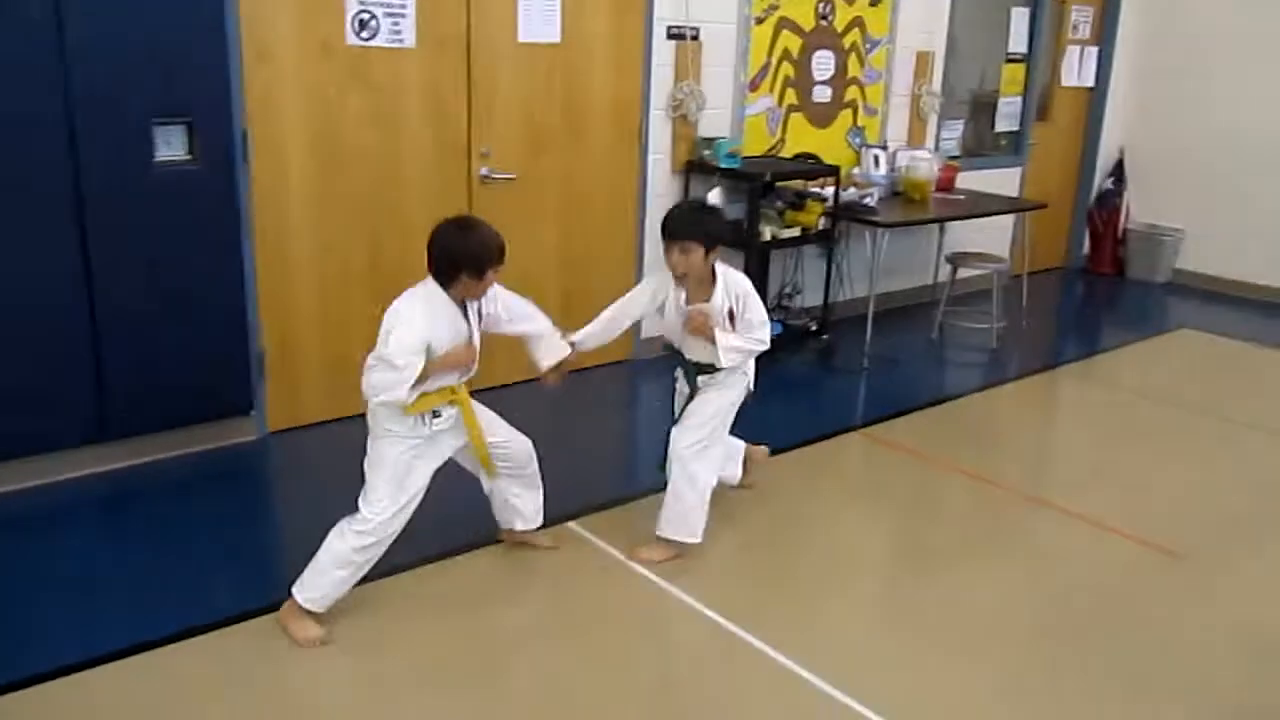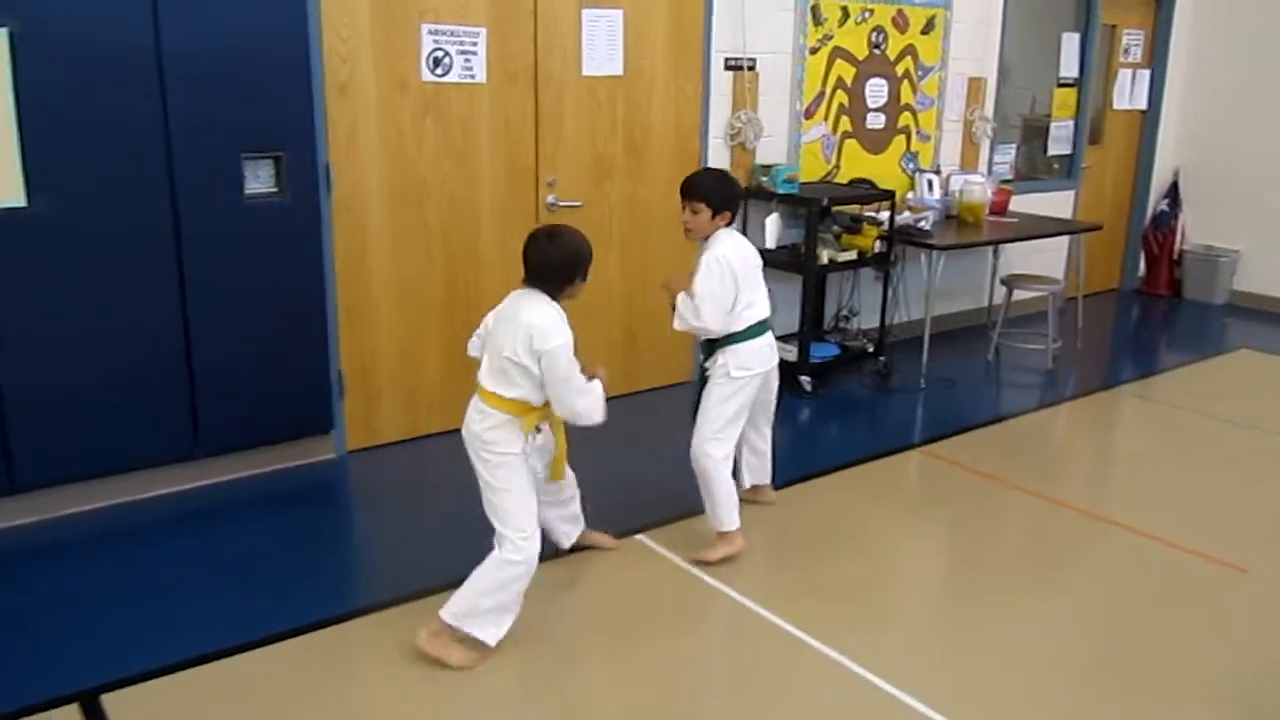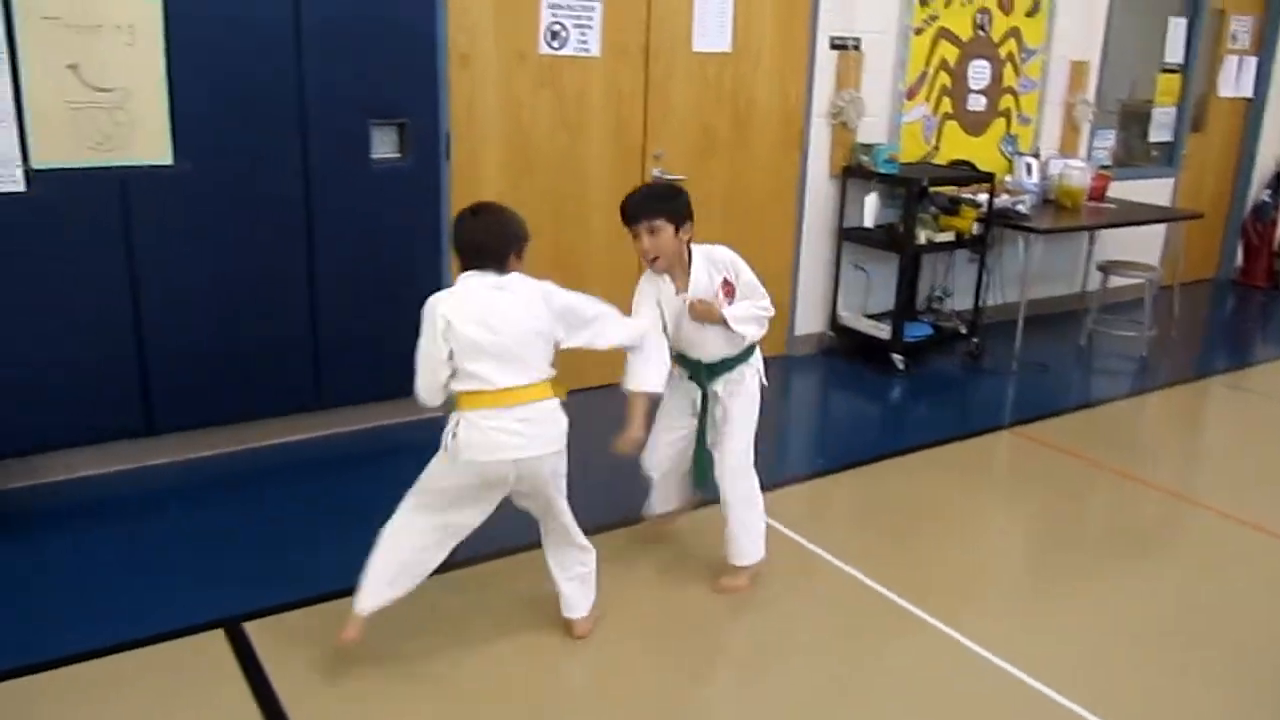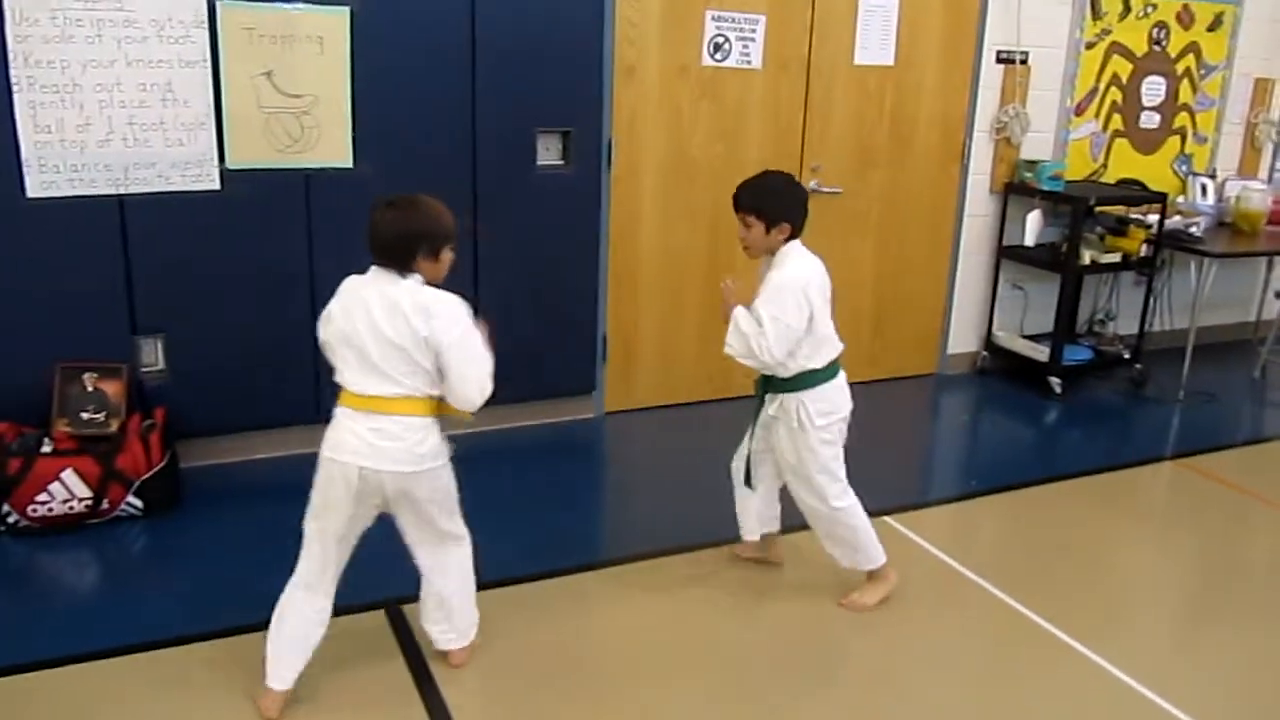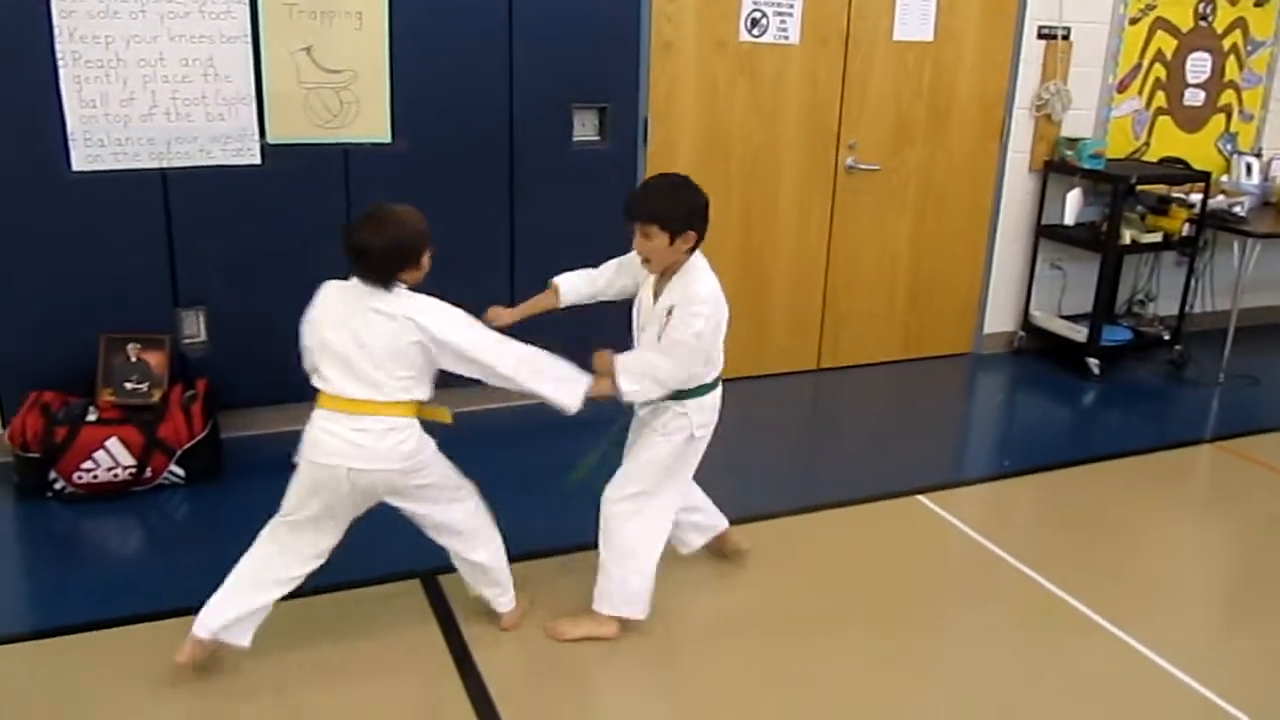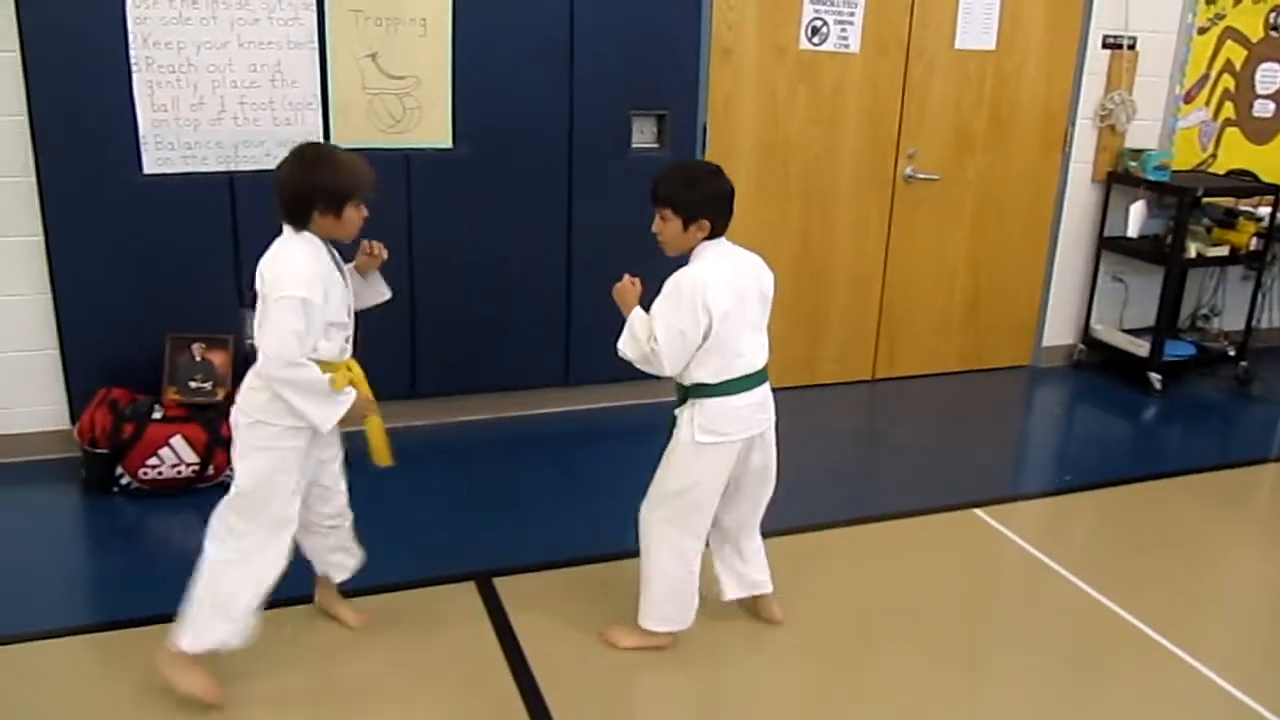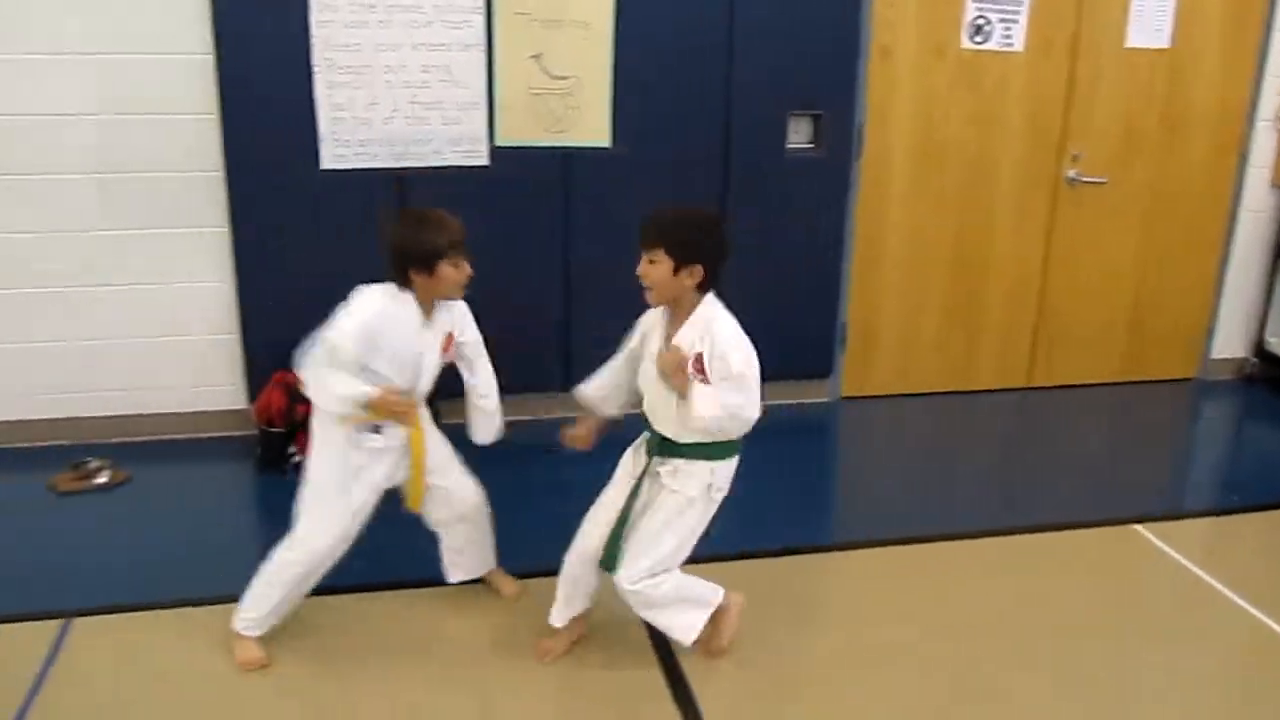
dt=0.7s
person 1, frame 1
left shoulder: (479, 299)
right shoulder: (411, 315)
left elbow: (522, 315)
right elbow: (376, 383)
left wrist: (554, 351)
right wrist: (433, 366)
left hip: (452, 408)
right hip: (403, 423)
left knee: (517, 452)
right knee: (377, 518)
left ankle: (521, 528)
right ankle: (301, 604)
person 1, frame 2
left shoulder: (515, 302)
right shoulder: (552, 331)
left elbow: (477, 347)
right elbow: (578, 409)
right wrist: (594, 385)
left hip: (511, 423)
right hip: (502, 435)
left knee: (556, 480)
right knee: (520, 549)
left ankle: (573, 533)
right ankle: (444, 630)
person 1, frame 3
left shoulder: (443, 306)
right shoulder: (540, 294)
left elbow: (429, 391)
right elbow: (602, 320)
right wrist: (642, 330)
left hip: (478, 439)
right hip: (542, 431)
left knee: (421, 517)
right knee: (556, 521)
left ankle: (364, 611)
right ankle: (578, 610)
person 1, frame 4
left shoulder: (348, 294)
right shoulder: (444, 309)
right elbow: (471, 394)
right wrist: (476, 343)
left hip: (349, 442)
right hip: (413, 448)
left knee: (318, 563)
right knee: (446, 544)
right ankle: (455, 640)
person 1, frame 5
left shoulder: (327, 300)
right shoulder: (428, 317)
right elbow: (503, 357)
right wrist: (578, 384)
left hip: (328, 444)
right hip: (394, 450)
left knee: (290, 537)
right knee: (464, 515)
left ankle: (211, 634)
right ankle: (505, 604)
person 1, frame 6
left shoulder: (315, 251)
right shoulder: (297, 267)
left elbow: (330, 305)
right elbow: (282, 362)
left wrist: (361, 272)
right wrist: (341, 403)
left hip: (306, 411)
right hip: (280, 414)
left knee: (329, 507)
right knee: (254, 530)
left ankle: (328, 589)
right ankle: (186, 649)
person 1, frame 7
left shoulder: (453, 310)
right shoulder: (371, 307)
left elbow: (476, 363)
right elbow: (314, 363)
left wrist: (487, 424)
right wrist: (366, 400)
left hip: (407, 427)
right hip: (351, 436)
left knee: (464, 500)
right knee: (318, 539)
left ankle: (481, 568)
right ankle: (247, 627)
person 2, frame 1
left shoulder: (737, 288)
right shoulder: (663, 282)
left elbow: (759, 337)
right elbow: (623, 312)
left wrist: (713, 333)
right wrist: (577, 342)
left hip: (728, 376)
right hip: (692, 373)
left knee: (689, 447)
right knee: (704, 444)
left ankle: (675, 537)
right ankle: (746, 455)
person 2, frame 2
left shoulder: (714, 258)
right shoulder: (741, 245)
left elbow: (708, 320)
left wrist: (680, 297)
right wrist: (691, 298)
left hip: (738, 356)
right hip: (761, 345)
left knee: (708, 446)
right knee: (754, 423)
left ankle: (729, 533)
right ankle: (759, 484)
person 2, frame 3
left shoulder: (724, 261)
right shoulder: (649, 288)
left elbow: (762, 308)
right elbow: (647, 351)
left wrist: (722, 314)
right wrist: (636, 420)
left hip: (736, 378)
right hip: (689, 378)
left knee: (733, 471)
right knee: (661, 456)
left ankle: (745, 560)
right ankle: (676, 499)
person 2, frame 4
left shoulder: (788, 280)
right shoulder: (794, 262)
left elbow: (767, 352)
left wrist: (737, 311)
right wrist: (747, 313)
left hip: (809, 402)
right hip: (790, 394)
left knee: (825, 494)
right knee: (752, 463)
left ankle: (879, 572)
right ankle: (762, 542)
person 2, frame 5
left shoulder: (701, 296)
right shoulder: (645, 268)
left elbow: (675, 368)
right elbow: (589, 281)
left wrist: (616, 368)
right wrist: (517, 310)
left hip: (684, 410)
right hip: (659, 403)
left knee: (629, 501)
right knee: (665, 484)
left ankle: (609, 614)
right ankle: (718, 536)
person 2, frame 6
left shoulder: (689, 282)
right shoulder: (754, 266)
left elbow: (659, 358)
left wrist: (632, 310)
left hip: (712, 415)
right hip: (756, 400)
left knee: (669, 519)
right knee: (738, 512)
left ankle: (658, 625)
right ankle: (757, 593)
person 2, frame 7
left shoulder: (725, 337)
right shoulder: (657, 321)
left elbow: (739, 416)
right elbow: (624, 368)
left wrist: (684, 385)
right wrist: (593, 415)
left hip: (699, 471)
right hip: (652, 454)
left knee: (636, 574)
right knee: (594, 539)
left ankle: (717, 607)
right ankle: (568, 621)
